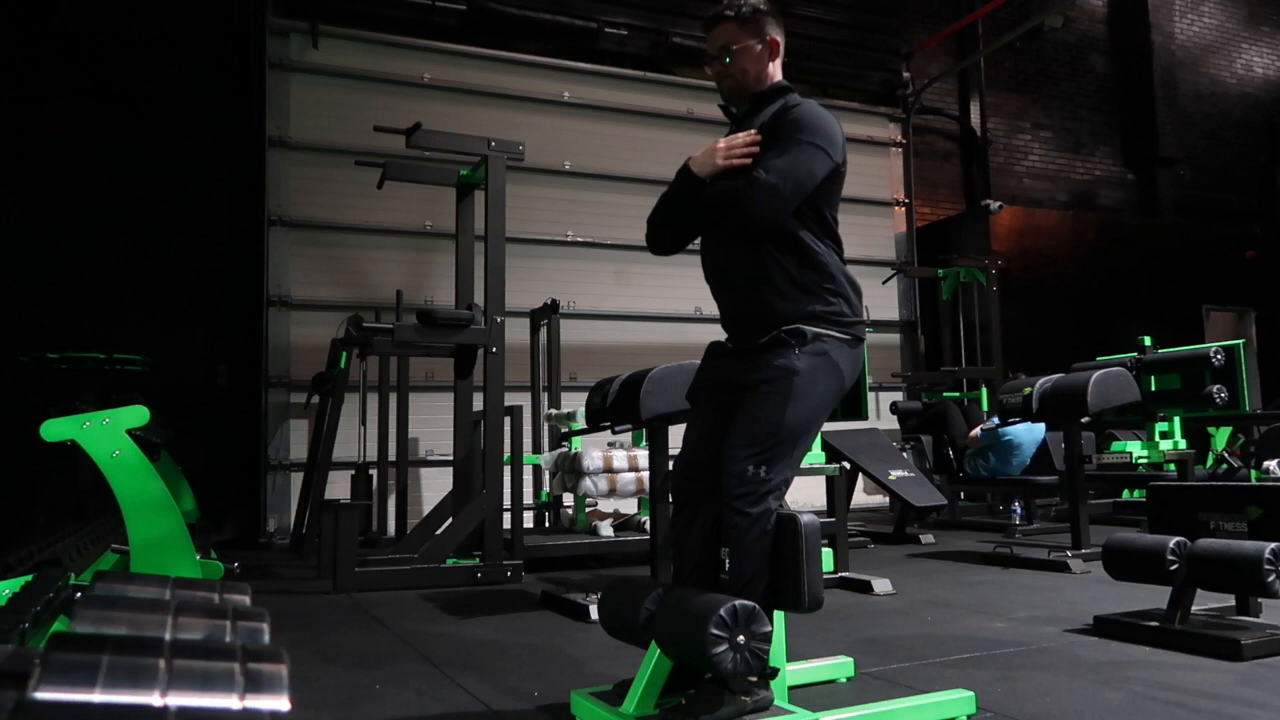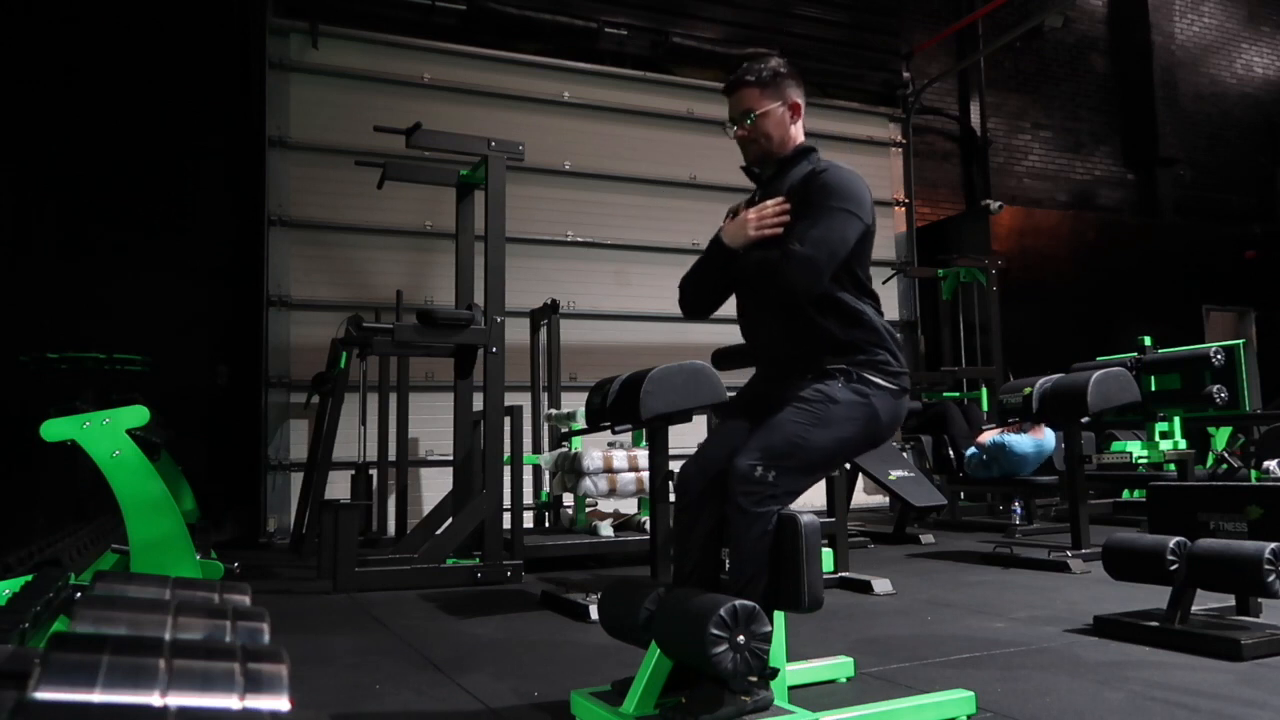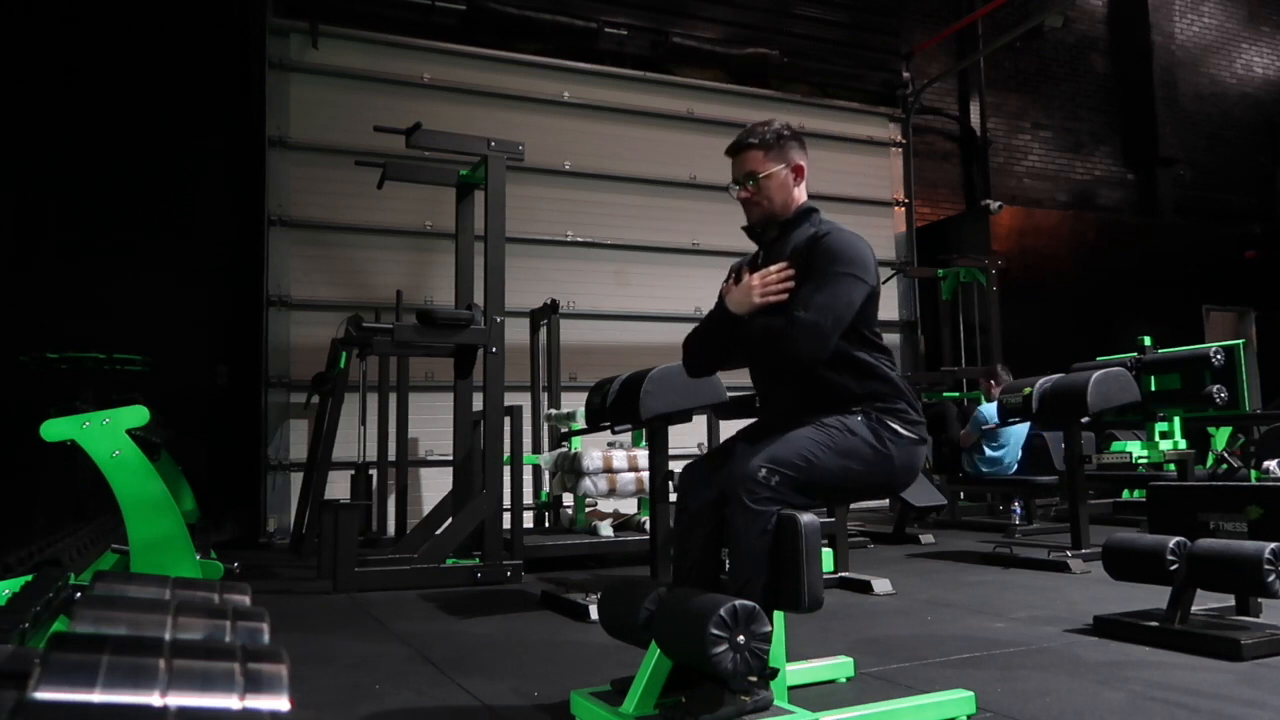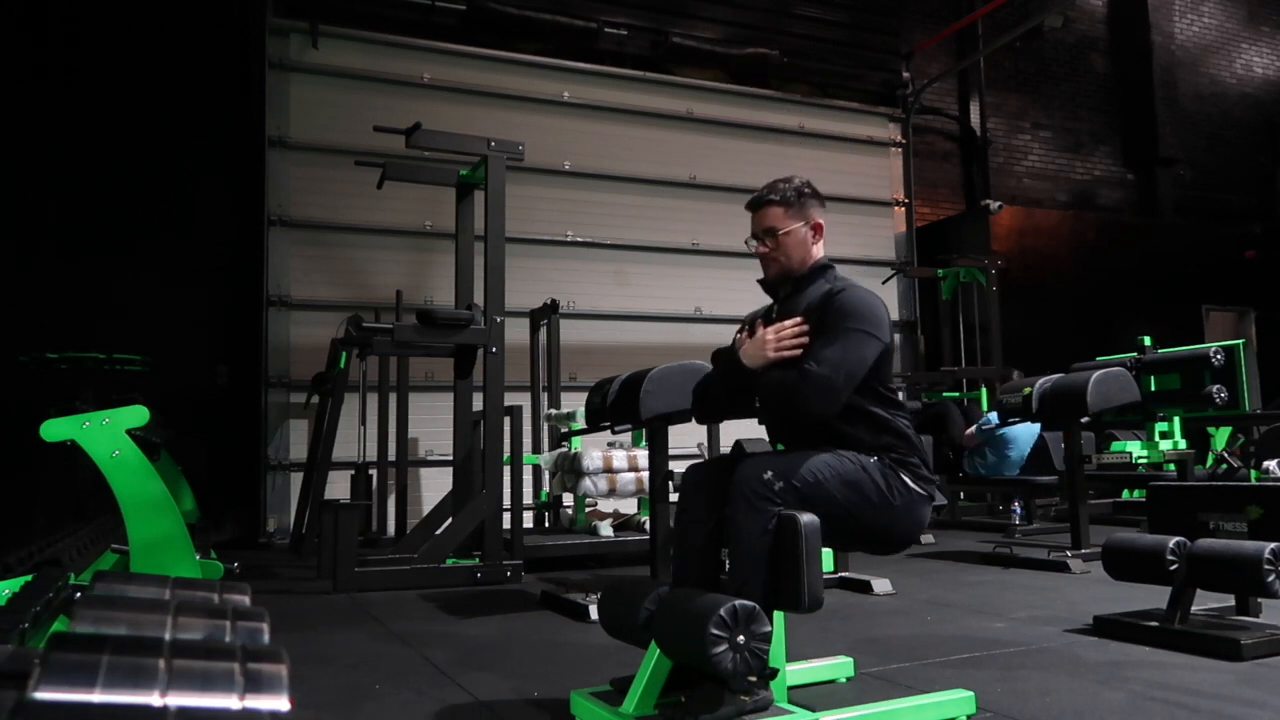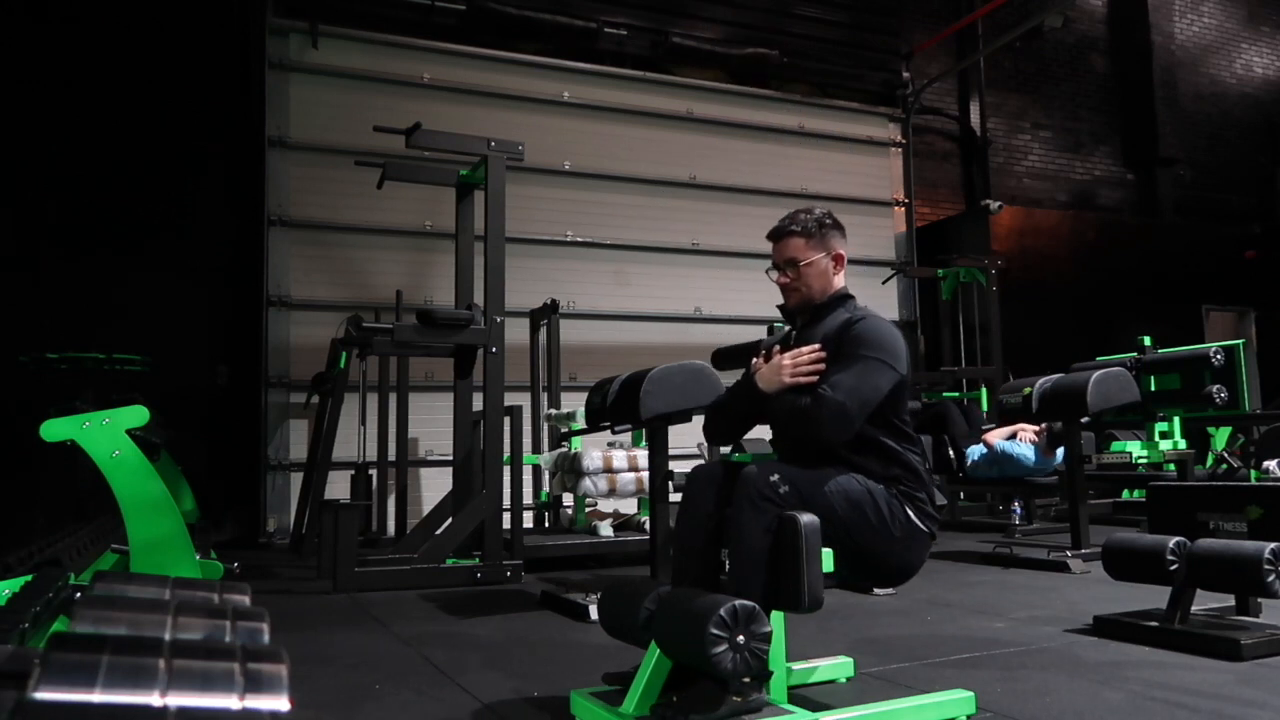
dt=0.7s
person 1, frame 1
left shoulder: (806, 124)
right shoulder: (725, 140)
left elbow: (761, 201)
right elbow: (662, 235)
left wrist: (708, 186)
right wrist: (696, 173)
left hip: (810, 338)
right hip: (746, 340)
left knee: (748, 484)
right knee: (695, 481)
person 1, frame 2
left shoulder: (834, 186)
right shoulder: (750, 204)
left elbow: (798, 273)
right elbow: (693, 300)
left wrist: (741, 255)
right wrist: (728, 244)
left hip: (855, 379)
right hip: (784, 378)
left knee: (753, 479)
right knee: (699, 482)
person 1, frame 3
left shoulder: (838, 250)
right shoulder: (751, 266)
left elbow: (801, 339)
right elbow: (696, 359)
left wrist: (739, 326)
right wrist: (730, 308)
left hip: (877, 429)
right hip: (805, 429)
left knee: (757, 478)
right knee: (700, 485)
person 1, frame 4
left shoulder: (851, 305)
right shoulder: (765, 321)
left elbow: (815, 396)
right elbow: (708, 401)
left wrist: (758, 368)
right wrist: (742, 363)
left hip: (891, 481)
left knee: (760, 480)
right knee: (702, 481)
person 1, frame 5
left shoulder: (869, 334)
right shoulder: (787, 343)
left elbow: (826, 421)
right elbow: (718, 430)
left wrist: (770, 395)
right wrist: (759, 386)
left hip: (894, 519)
right hip: (823, 504)
left knee: (762, 483)
right knee: (707, 483)
left ankle: (744, 673)
